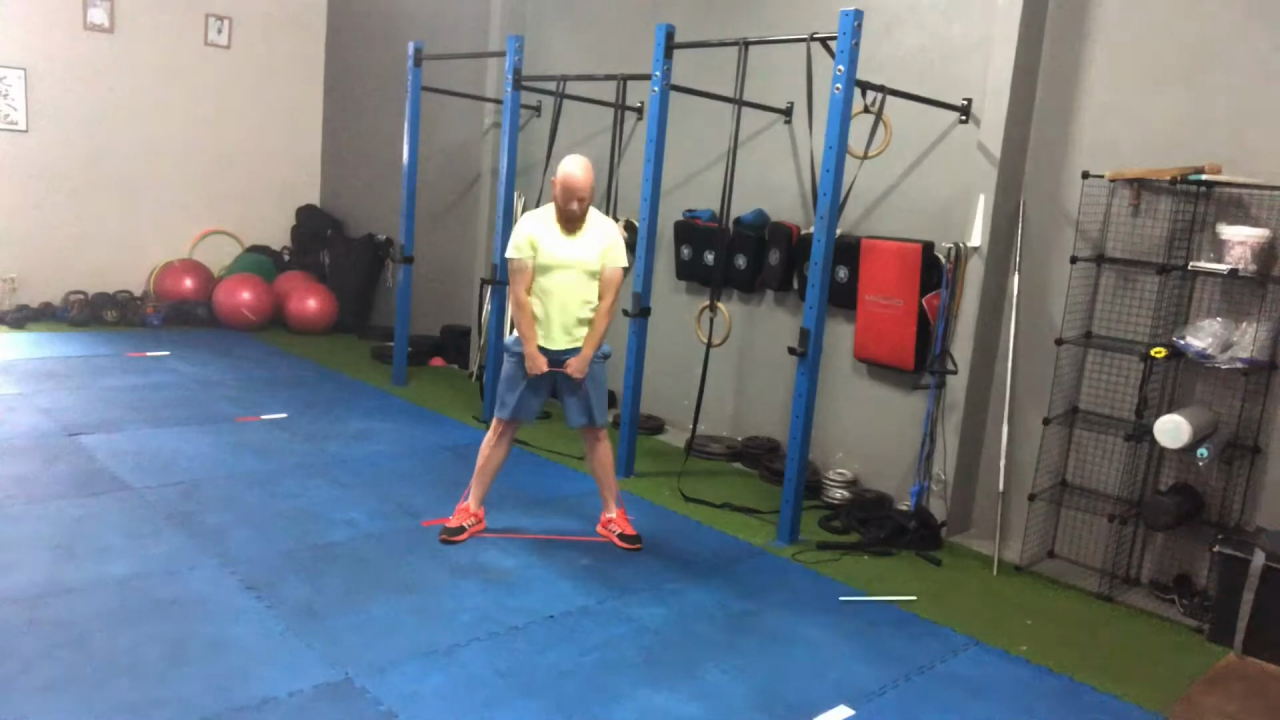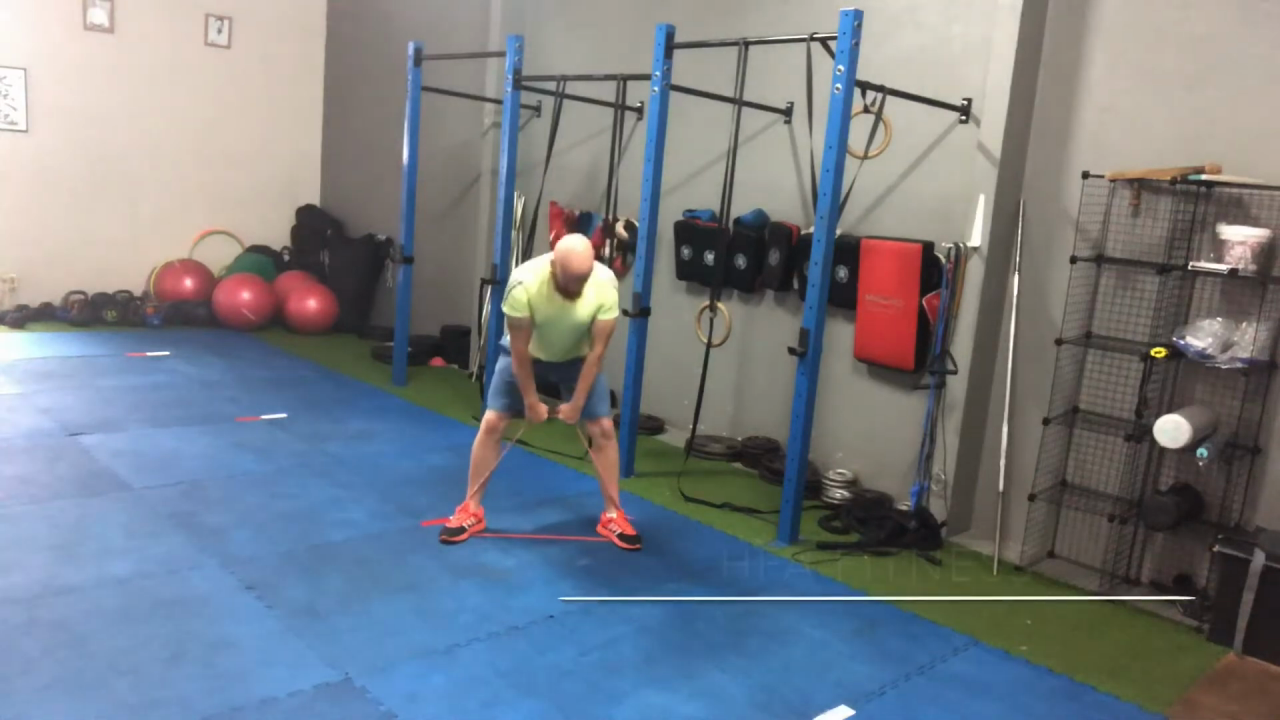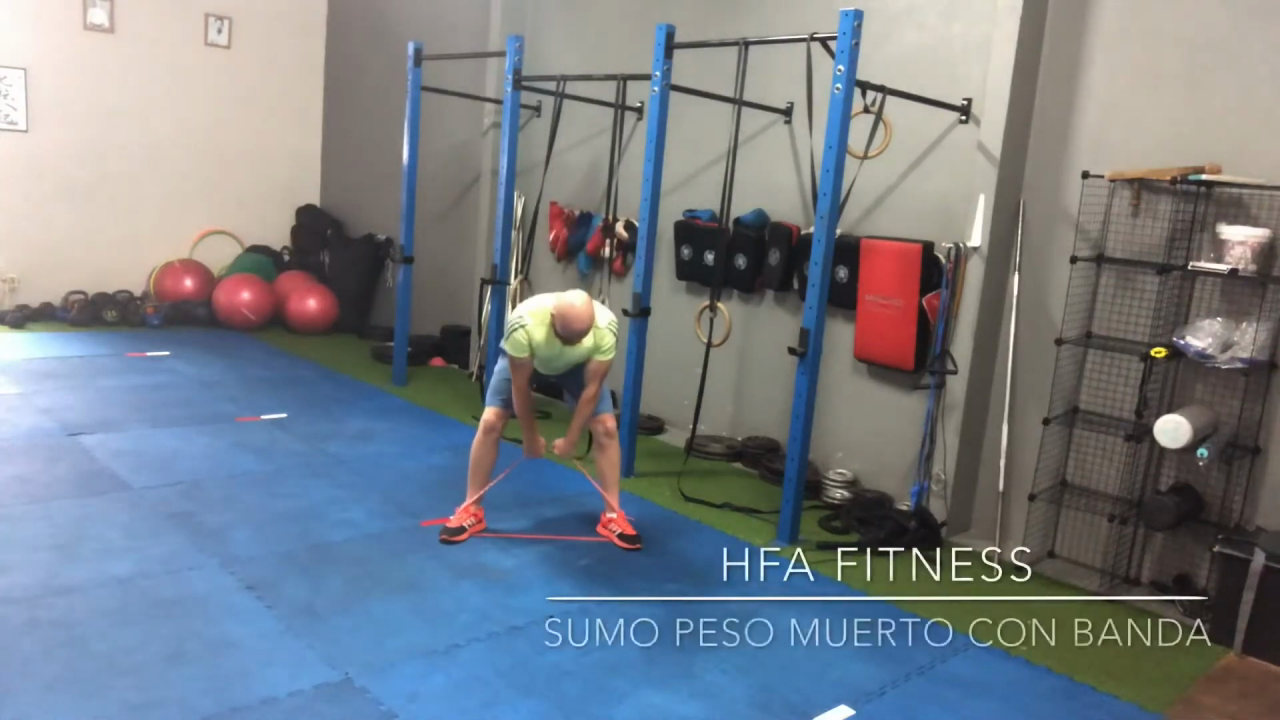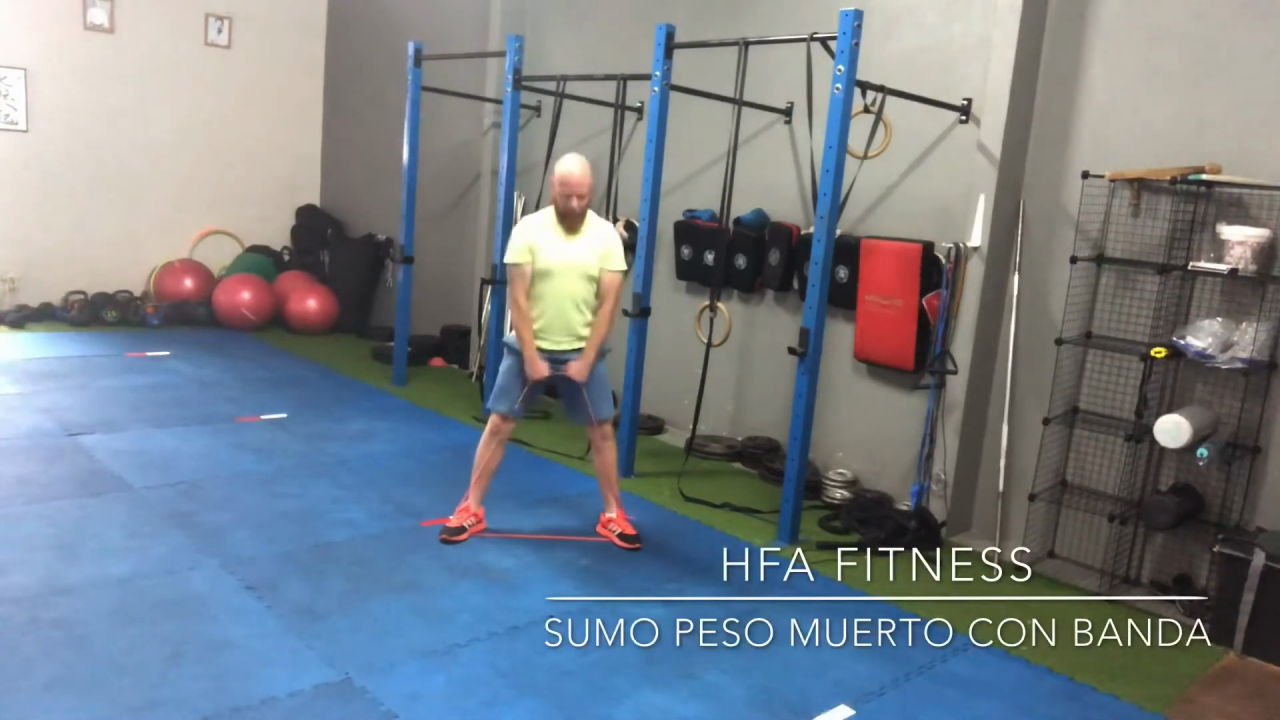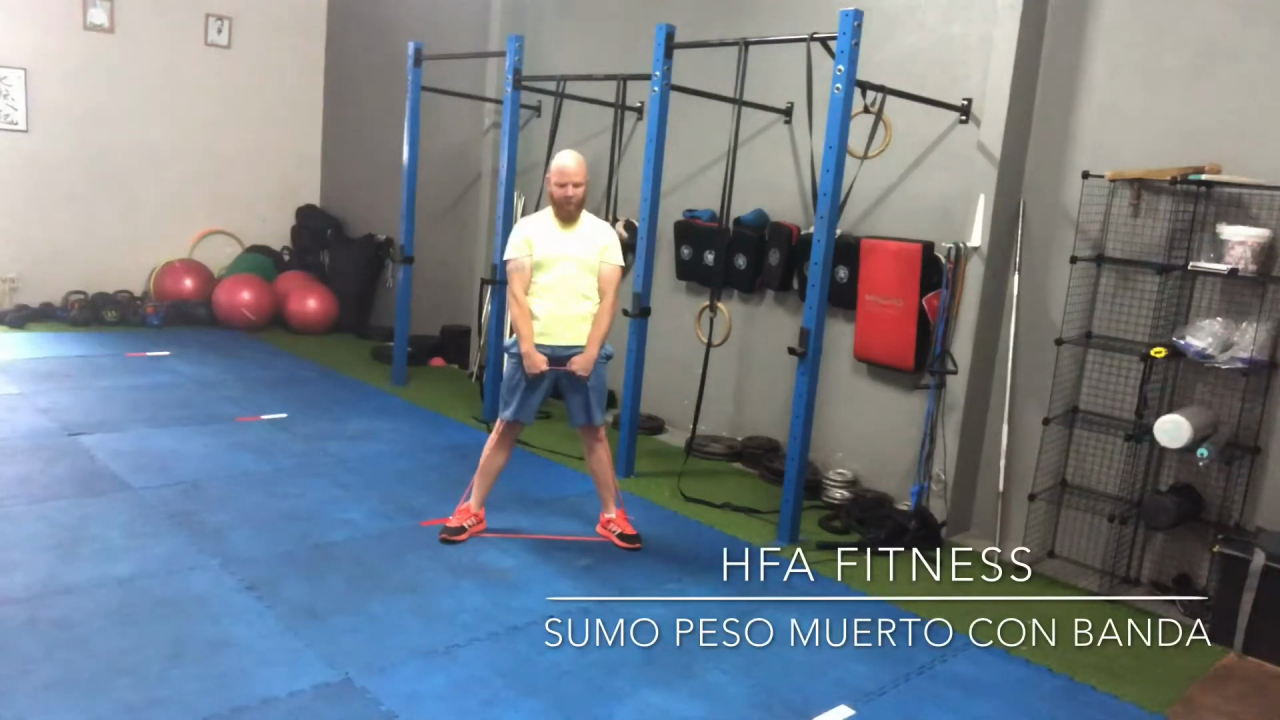
dt=1s
person 1, frame 1
left shoulder: (608, 232)
right shoulder: (530, 225)
left elbow: (607, 301)
right elbow: (519, 294)
left wrist: (585, 355)
right wrist: (530, 351)
left hip: (583, 351)
right hip: (530, 346)
left knee: (595, 431)
right knee: (503, 425)
left ankle: (612, 515)
right ankle: (471, 510)
person 1, frame 2
left shoulder: (606, 284)
right shoulder: (524, 281)
left elbow: (597, 349)
right elbow: (519, 347)
left wrist: (577, 402)
right wrist: (530, 400)
left hip: (577, 358)
right hip: (526, 354)
left knee: (603, 428)
right knee: (492, 422)
left ankle: (613, 515)
right ankle: (471, 510)
person 1, frame 3
left shoulder: (606, 326)
right shoulder: (523, 322)
left elbow: (592, 387)
right elbow: (520, 385)
left wrist: (571, 438)
right wrist: (531, 437)
left hip: (577, 365)
right hip: (523, 359)
left knee: (606, 427)
right knee: (490, 422)
left ankle: (613, 516)
right ankle: (471, 510)
person 1, frame 4
left shoulder: (606, 235)
right shoulder: (529, 229)
left elbow: (608, 304)
right elbow: (518, 299)
left wrist: (586, 360)
right wrist: (531, 357)
left hip: (582, 351)
right hip: (530, 348)
left knee: (601, 429)
right knee: (499, 425)
left ankle: (612, 515)
right ankle: (471, 509)
person 1, frame 5
left shoulder: (603, 233)
right shoulder: (528, 228)
left elbow: (608, 299)
right elbow: (517, 294)
left wrist: (590, 352)
right wrist: (528, 349)
left hip: (584, 351)
right hip: (534, 348)
left knee: (594, 432)
right knee: (506, 428)
left ankle: (612, 516)
right ankle: (472, 510)
